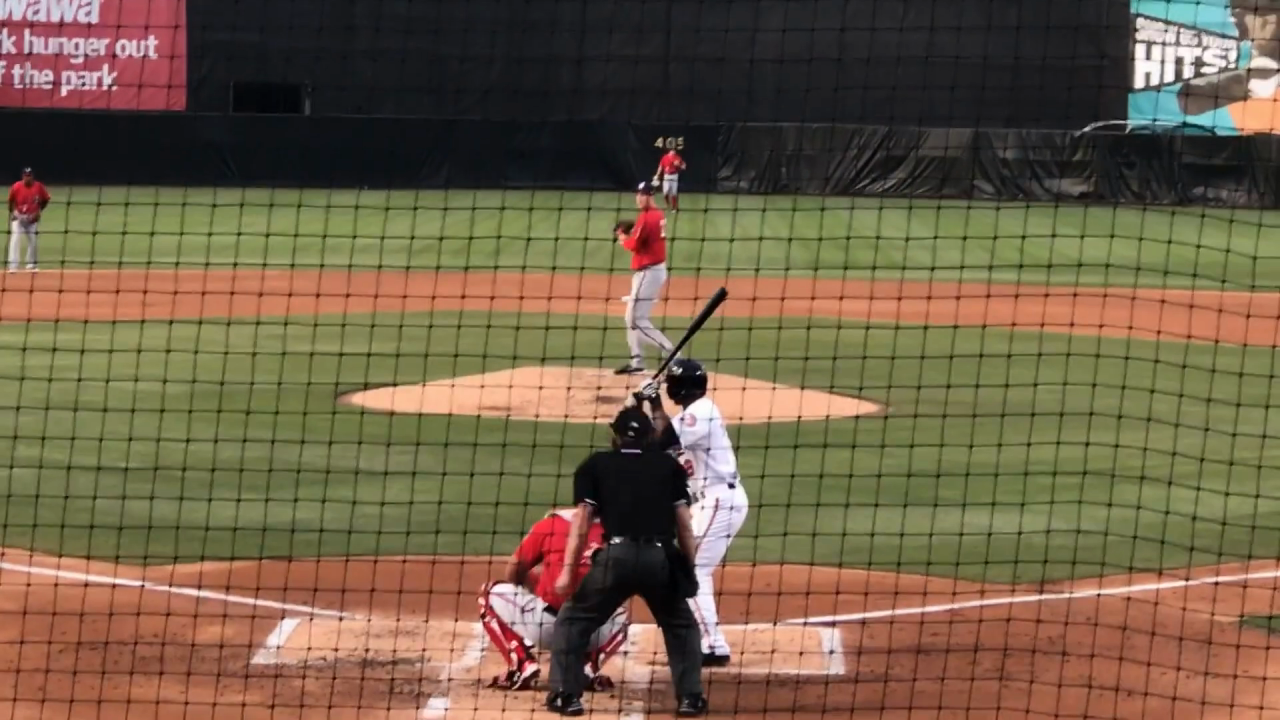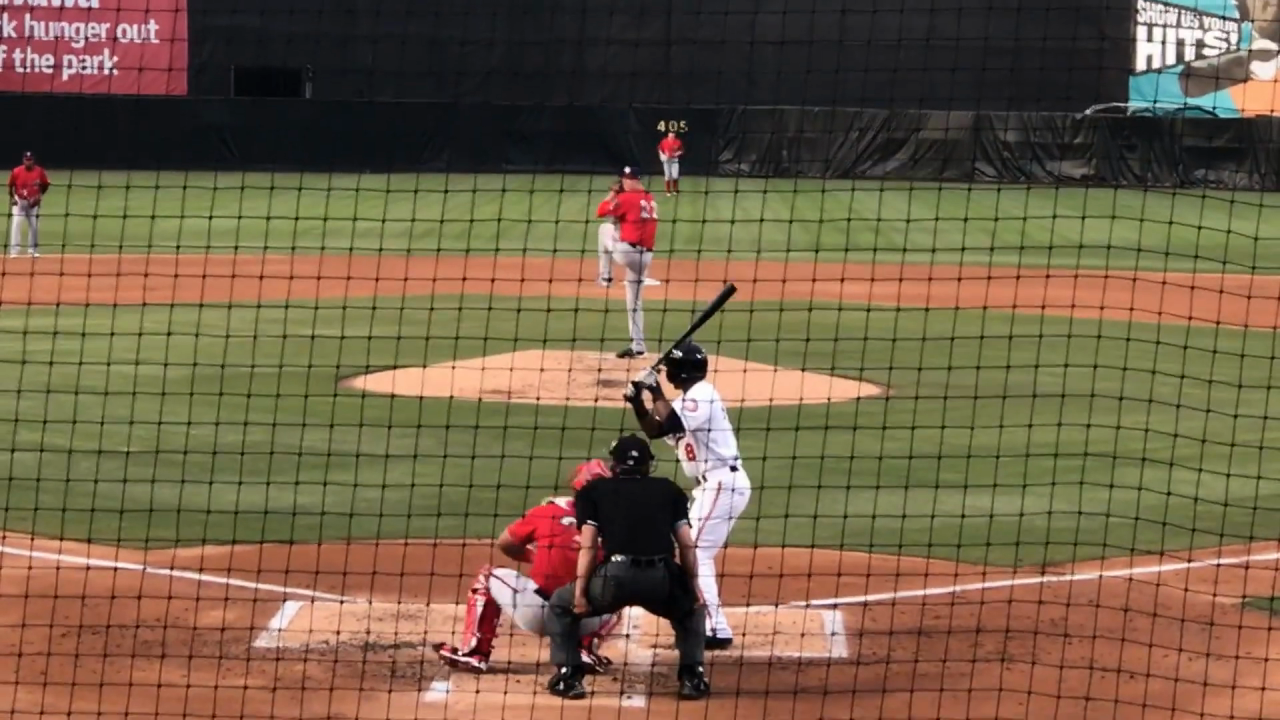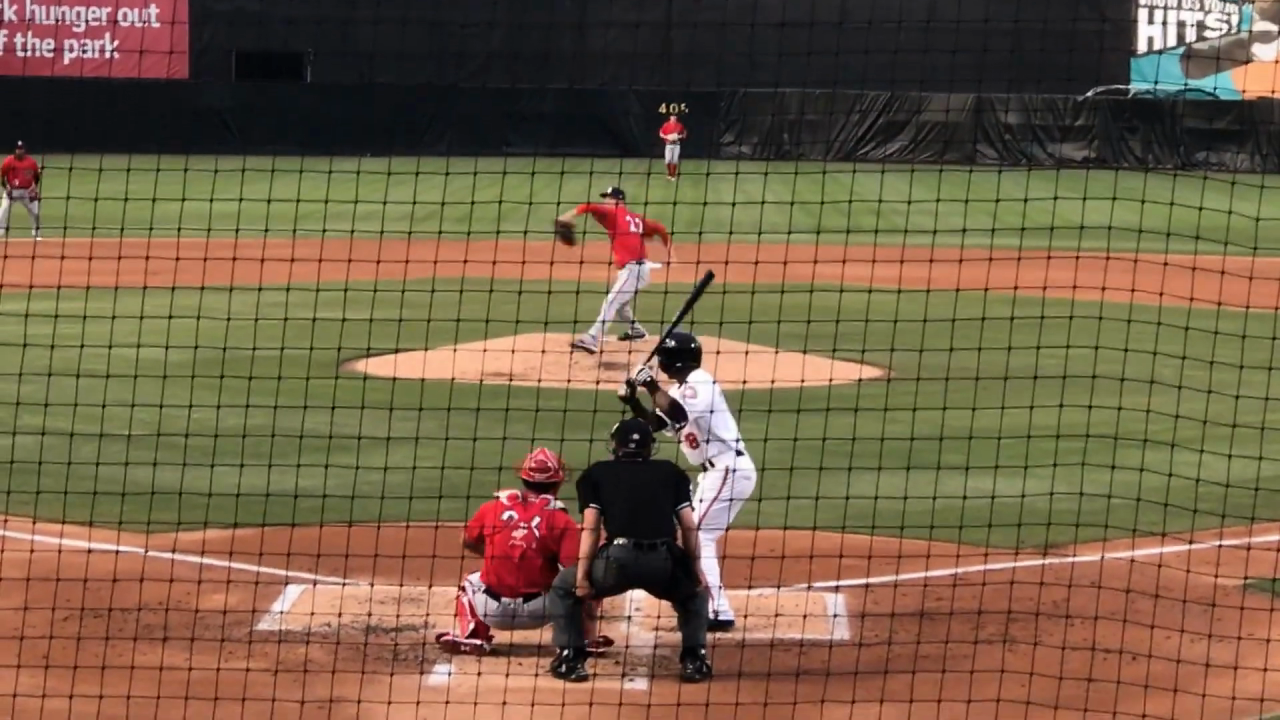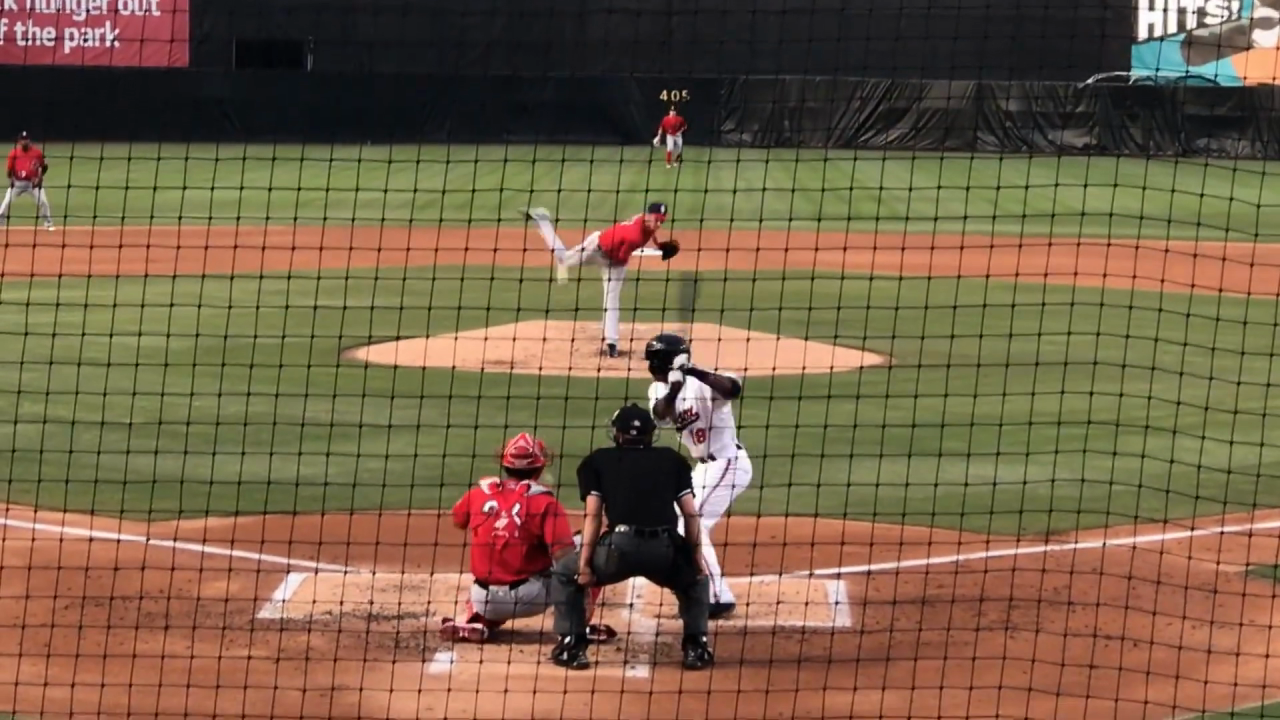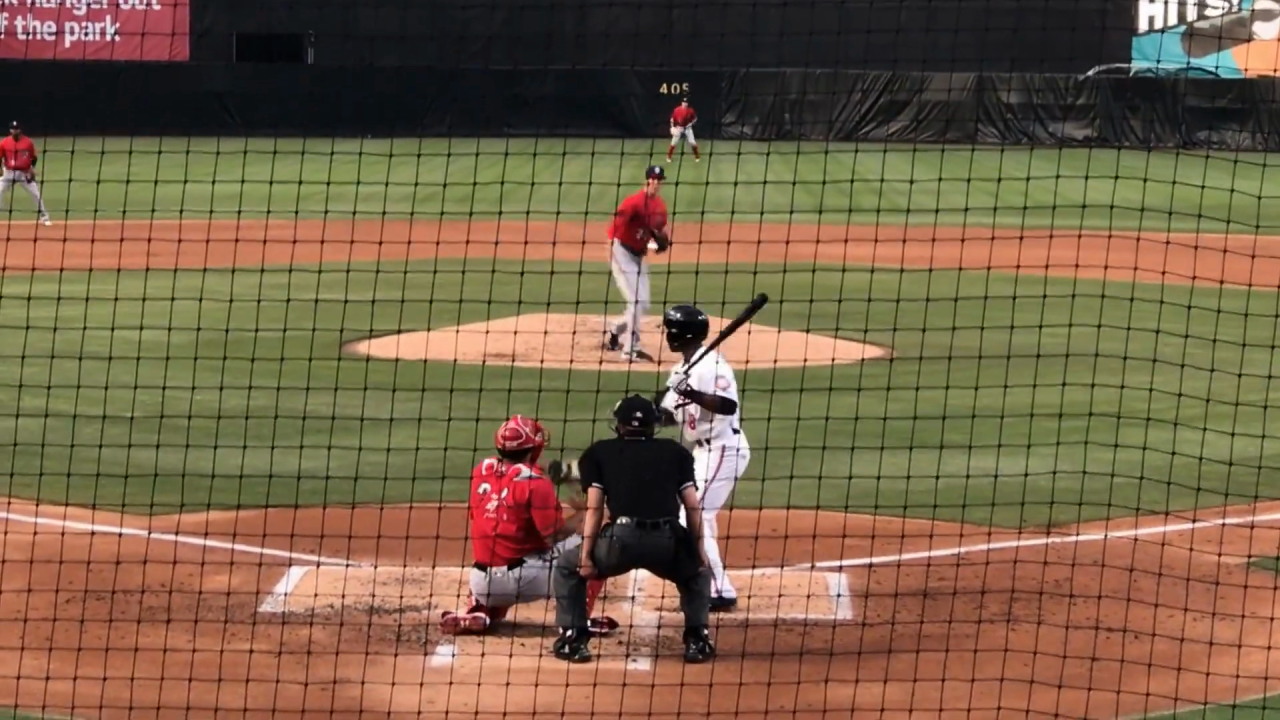
dt=0.5s
person 1, frame 1
left shoulder: (701, 411)
right shoulder: (692, 413)
left elbow: (664, 441)
right elbow: (663, 441)
left wrist: (656, 403)
left hip: (720, 500)
right hip: (713, 501)
left knee: (692, 572)
right knee: (692, 569)
left ankle: (714, 647)
right ankle: (704, 637)
person 1, frame 2
left shoulder: (702, 395)
right shoulder: (688, 398)
left elbow: (671, 424)
right elbow: (655, 430)
left wrist: (655, 391)
right wrist: (637, 401)
left hip: (723, 484)
right hip: (714, 484)
left knee: (696, 554)
right knee: (695, 551)
left ankle: (717, 630)
right ankle: (706, 618)
person 1, frame 3
left shoulder: (700, 382)
right shoulder: (679, 389)
left elbow: (677, 414)
right elbow: (655, 424)
left wrist: (651, 386)
right wrist: (632, 400)
left hip: (730, 470)
right hip: (716, 471)
left knee: (697, 536)
right knee: (698, 533)
left ankle: (719, 613)
right ankle: (706, 598)
person 1, frame 4
left shoulder: (701, 381)
right shoulder: (659, 388)
left elbow: (734, 389)
right elbow: (661, 414)
left wrist: (696, 371)
right wrist: (673, 386)
left hip: (728, 465)
right hip: (704, 466)
left ankle: (718, 597)
person 1, frame 5
left shoulder: (713, 364)
right shoulder: (680, 370)
left elbow: (728, 406)
right elbow: (670, 416)
left wrist: (690, 393)
right wrist: (656, 412)
left hip: (724, 450)
right hip: (704, 452)
left knee: (695, 518)
left ankle: (720, 592)
right ankle: (710, 575)
person 2, frame 1
left shoulder: (596, 464)
right shoulder: (668, 464)
left elbow: (581, 520)
right elbow: (684, 524)
left wrist: (567, 570)
right wrist: (688, 568)
left hip: (617, 555)
right hip: (660, 557)
left knee: (573, 619)
right knee: (680, 624)
left ankle: (566, 694)
person 2, frame 2
left shoulder: (595, 489)
right shoulder: (668, 489)
left elbow: (589, 545)
right elbow: (686, 544)
left wrist: (580, 593)
right wrist: (692, 589)
left hip: (616, 576)
right hip: (660, 579)
left knee: (561, 603)
right knee: (691, 608)
left ankle: (569, 676)
right ankle: (692, 676)
person 2, frame 3
left shoulder: (597, 473)
right shoulder: (671, 472)
left elbow: (591, 528)
right elbow: (689, 527)
left wrist: (582, 577)
right wrist: (694, 573)
left hip: (619, 559)
right hip: (663, 563)
left knee: (564, 586)
right knee: (694, 592)
left ankle: (571, 658)
right ankle: (695, 659)
person 2, frame 4
left shoulder: (598, 460)
right shoulder: (673, 459)
left elbow: (593, 515)
right elbow: (691, 514)
left wrist: (584, 565)
right wrist: (694, 560)
left hip: (620, 547)
right hip: (665, 550)
left knee: (565, 573)
right knee: (695, 580)
left ankle: (572, 646)
right ankle: (696, 646)
person 2, frame 5
left shoulder: (600, 452)
right shoulder: (675, 451)
left elbow: (594, 507)
right elbow: (693, 506)
left wrist: (586, 556)
right wrist: (696, 553)
left hip: (622, 539)
right hip: (667, 542)
left knee: (568, 566)
right knee: (697, 572)
left ankle: (573, 639)
right ankle: (697, 639)
person 3, frame 1
left shoulder: (554, 523)
left elbow: (512, 573)
left wrist: (535, 579)
left hip: (545, 623)
right hip: (592, 634)
left knee: (490, 596)
right knee: (621, 617)
left ankle: (522, 664)
right ankle: (588, 666)
person 3, frame 2
left shoulder: (550, 511)
left elbow: (505, 544)
left hip: (534, 611)
right hip: (582, 619)
left knee: (489, 577)
left ankle: (474, 654)
right ankle: (585, 652)
person 3, frame 3
left shoulder: (495, 506)
right shoulder: (561, 521)
left elbow: (468, 542)
right wrist: (590, 615)
left hip: (492, 610)
right hip: (538, 611)
left knee: (470, 582)
left ankle: (472, 637)
person 3, frame 4
left shoulder: (479, 492)
right shoulder: (542, 501)
left elbow: (457, 519)
right elbow: (563, 553)
left hip: (483, 599)
right hip: (527, 597)
left ankle: (476, 623)
person 3, frame 5
left shoulder: (482, 470)
right shoulder: (535, 483)
right elbow: (553, 536)
left wrist: (545, 470)
right wrist: (581, 516)
left hip: (482, 583)
right hip: (525, 579)
left ankle: (477, 613)
person 4, frame 1
left shoulder: (646, 217)
right shoulder: (657, 215)
left elbow: (634, 244)
left wrist: (622, 238)
right wrist: (628, 235)
left hip: (648, 272)
right hip: (649, 271)
left knee: (639, 321)
right knee: (631, 316)
right ankle: (636, 361)
person 4, frame 2
left shoulder: (627, 197)
right shoulder: (650, 199)
left elbow: (601, 211)
left wrist: (611, 195)
left hip: (628, 250)
right hip: (645, 255)
left knee: (605, 228)
right knee: (634, 300)
left ankle: (604, 276)
right ankle: (638, 345)
person 4, frame 3
left shoulder: (613, 213)
right shoulder: (637, 219)
left elbow: (594, 208)
right elbow: (661, 230)
left wrist: (572, 214)
right wrist: (669, 248)
left hip: (633, 270)
right hip: (634, 268)
left knee: (612, 303)
right knee: (622, 299)
left ankle: (591, 340)
right ankle: (636, 331)
person 4, frame 4
left shoulder: (648, 220)
right shoulder: (635, 234)
right elbow: (621, 259)
left wrist: (657, 242)
left hip: (613, 257)
right hip: (599, 245)
left knee: (612, 301)
right knee: (563, 259)
left ankle: (611, 343)
right ankle: (542, 219)
person 4, frame 5
left shoulder: (660, 205)
right shoulder: (634, 201)
left elbow: (660, 229)
right elbow: (617, 222)
left wrist: (662, 239)
right wrist: (611, 245)
left hip: (638, 255)
right hip: (622, 251)
left knee: (642, 304)
right knee: (636, 300)
left ankle: (614, 333)
right ankle: (630, 349)
